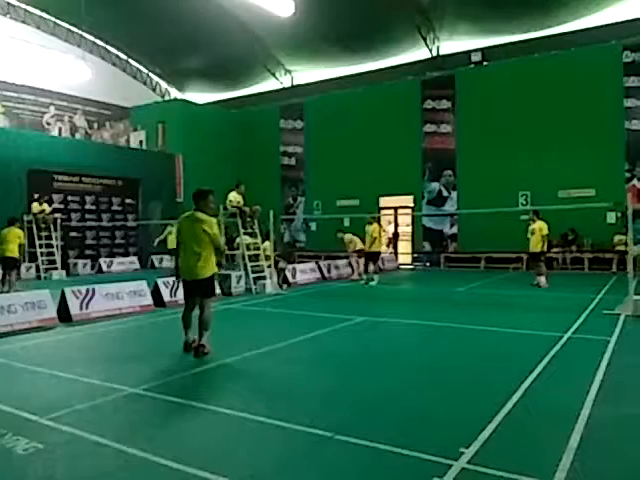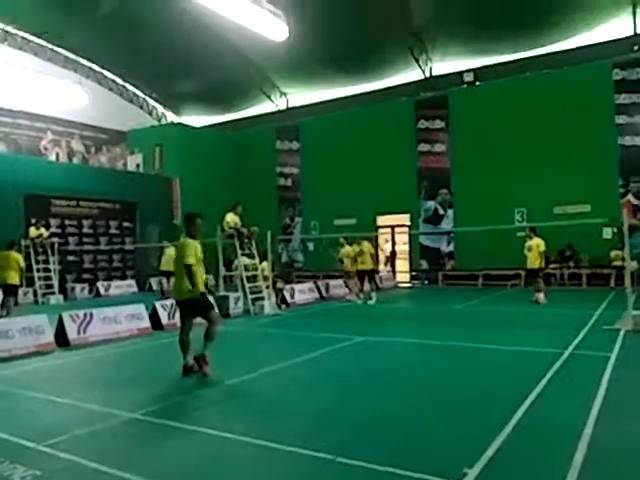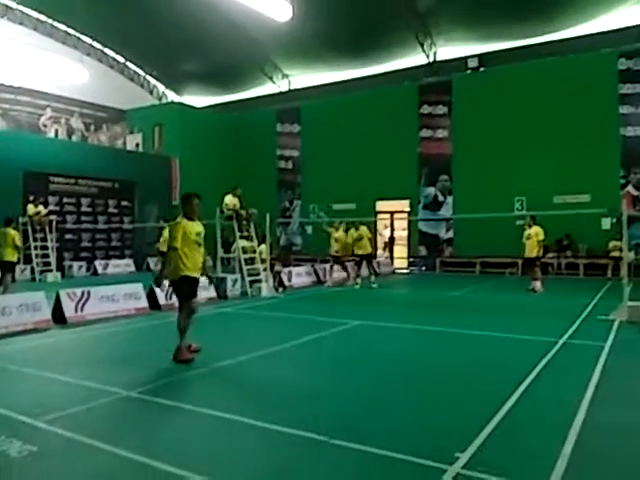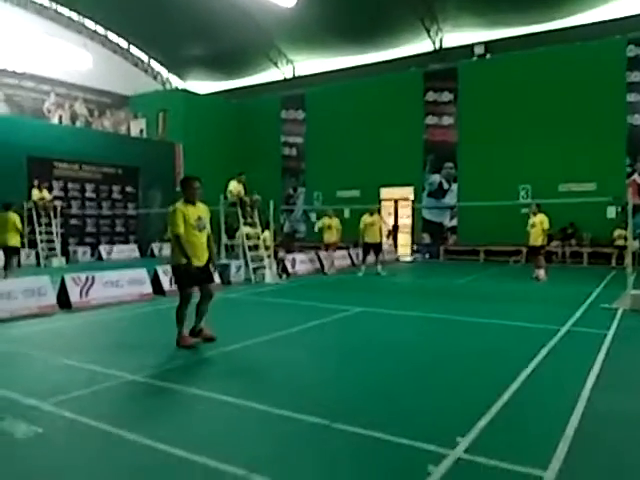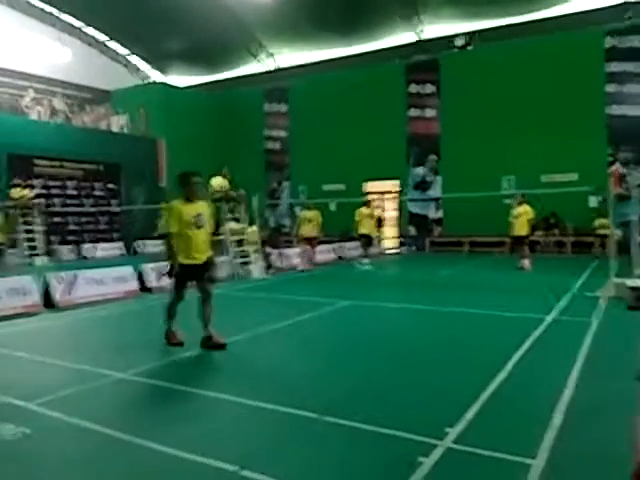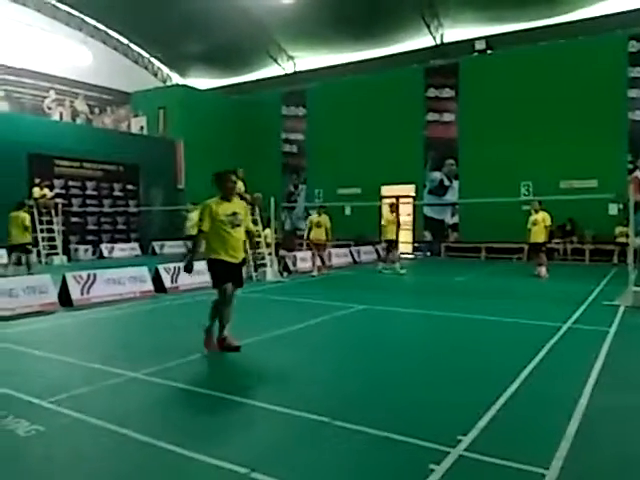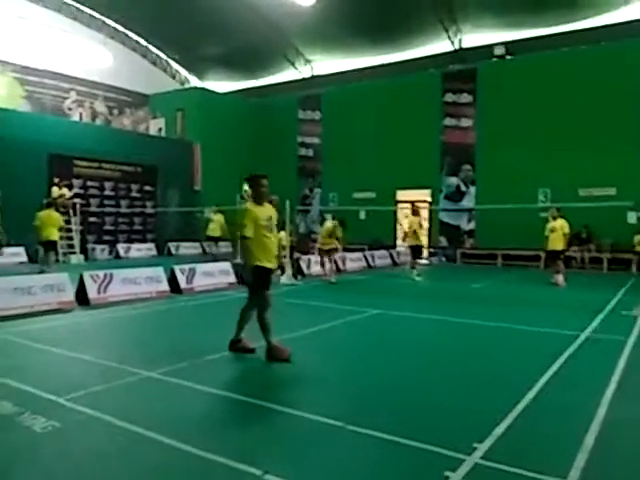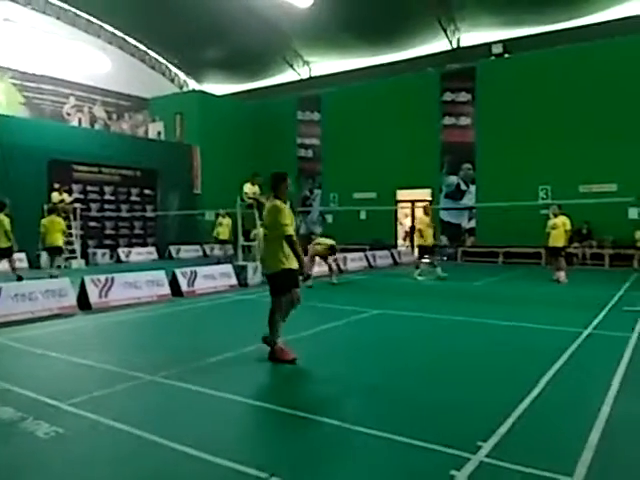
dt=0.4s
person 1, frame 1
left shoulder: (183, 219)
right shoulder: (209, 222)
left elbow: (179, 245)
right elbow: (219, 247)
left wrist: (177, 266)
right wrist: (219, 260)
left hip: (186, 271)
right hip: (204, 270)
left knee: (189, 305)
right knee: (205, 307)
left ankle: (188, 341)
right ankle: (202, 344)
person 1, frame 2
left shoulder: (191, 243)
right shoulder: (188, 244)
right elbow: (189, 267)
left wrist: (206, 286)
right wrist: (195, 289)
left hip: (182, 293)
right hip: (191, 292)
left knee: (186, 327)
right knee: (214, 319)
left ankle: (188, 363)
right ankle: (202, 355)
person 1, frame 3
left shoulder: (199, 225)
right shoulder: (179, 224)
right elbow: (172, 250)
left wrist: (205, 271)
right wrist: (163, 272)
left hip: (192, 273)
right hip: (182, 274)
left knee: (185, 309)
right knee: (190, 309)
left ankle: (184, 344)
right ankle: (180, 348)
person 1, frame 4
left shoulder: (204, 209)
right shoulder: (178, 210)
right elbow: (178, 237)
left wrist: (211, 258)
right wrist: (188, 260)
left hip: (202, 260)
right hip: (184, 262)
left knee: (208, 293)
right knee: (186, 298)
left ankle: (198, 328)
right ankle: (181, 335)
person 1, frame 5
left shoulder: (205, 207)
right shoulder: (176, 207)
right elbow: (170, 236)
left wrist: (211, 257)
right wrist: (174, 261)
left hip: (202, 259)
right hip: (182, 261)
left knee: (207, 294)
right knee: (178, 296)
left ankle: (208, 336)
right ankle: (170, 330)
person 1, frame 6
left shoulder: (242, 205)
right shoulder: (211, 206)
left elbow: (249, 231)
right elbow: (200, 234)
right wrist: (191, 258)
left hip: (237, 259)
right hip: (218, 258)
left knee: (229, 298)
right knee: (225, 295)
left ankle: (222, 336)
right ankle: (210, 328)
person 1, frame 7
left shoulder: (270, 209)
right shoulder: (249, 210)
right elbow: (245, 240)
left wrist: (277, 259)
right wrist: (247, 267)
left hip: (268, 263)
right hip: (256, 264)
left knee: (253, 302)
right knee: (264, 303)
left ankle: (237, 339)
right ankle: (271, 346)
person 1, frame 8
left shoulder: (274, 206)
right shoulder: (279, 208)
right elbow: (289, 239)
right wrist: (303, 264)
left hip: (285, 263)
right hip: (278, 264)
left knee: (293, 300)
right knee: (278, 305)
left ankle: (274, 337)
right ankle: (276, 347)
